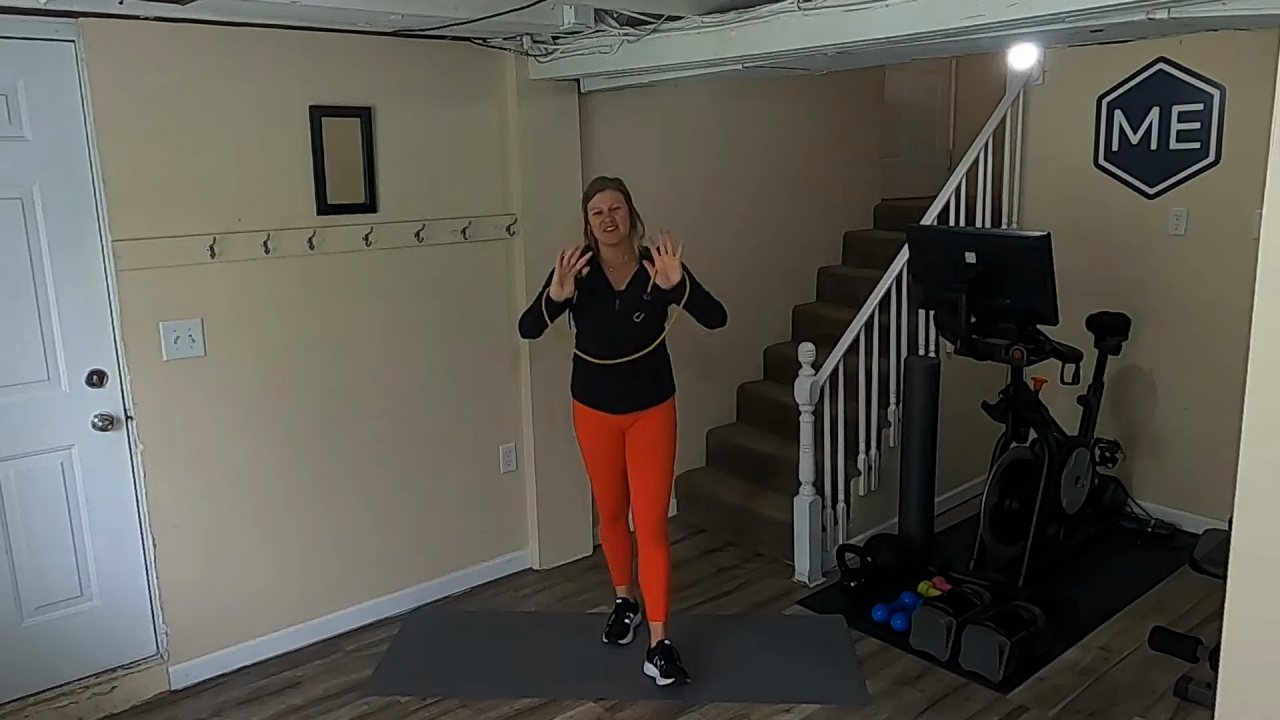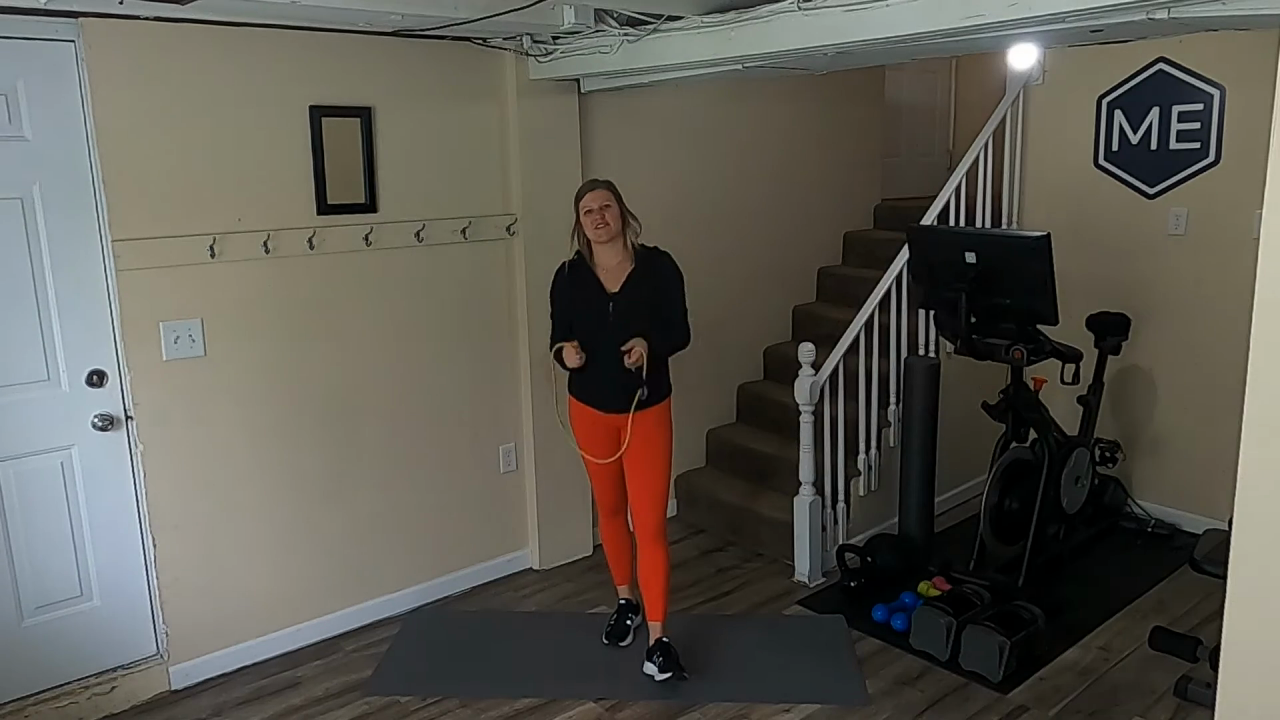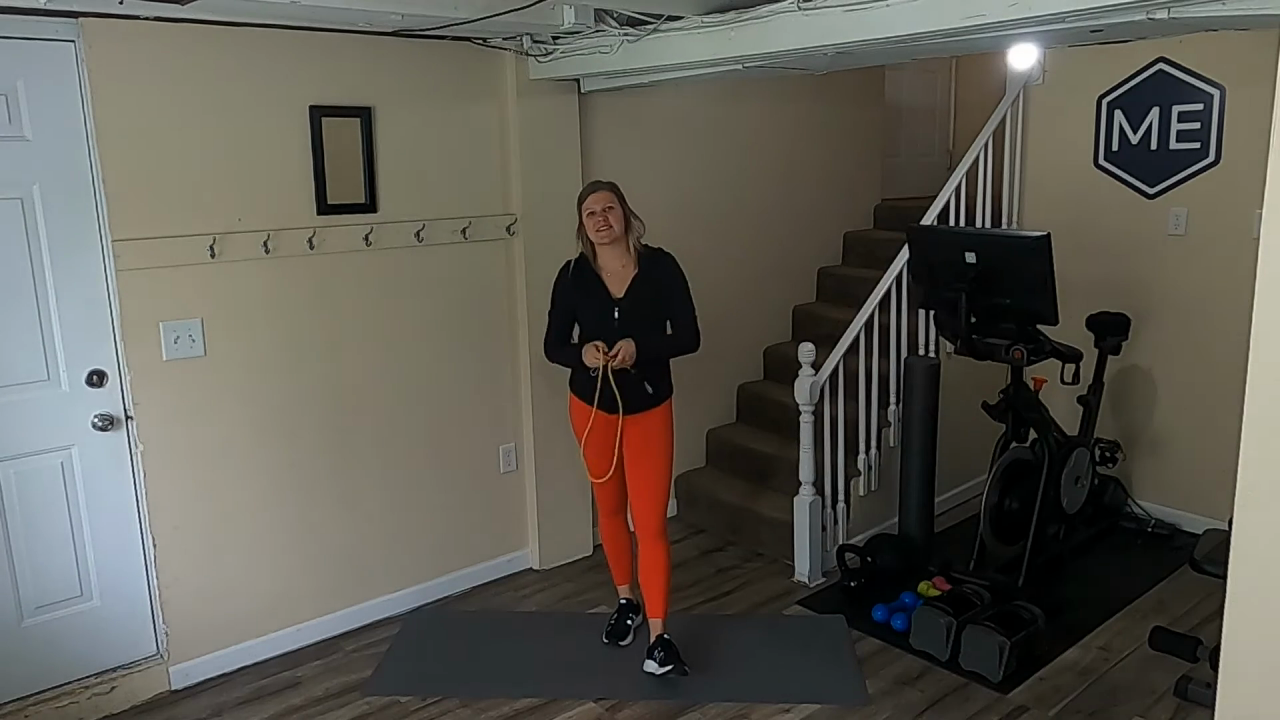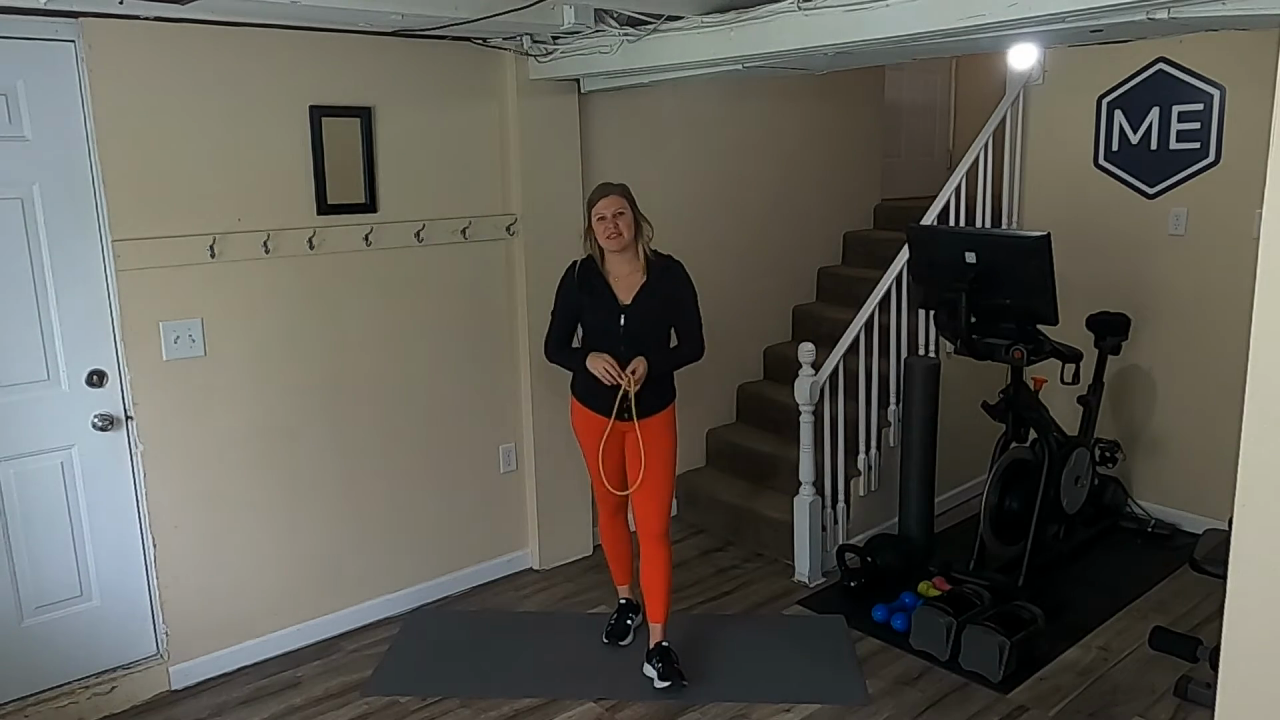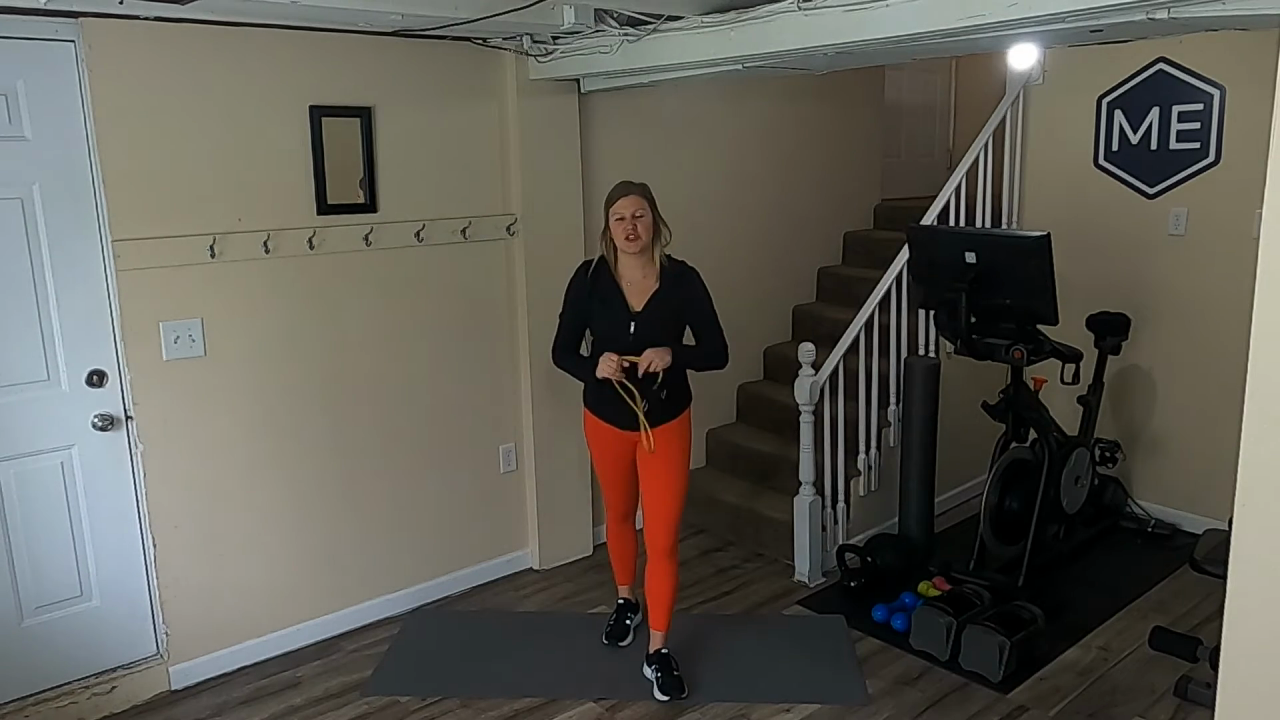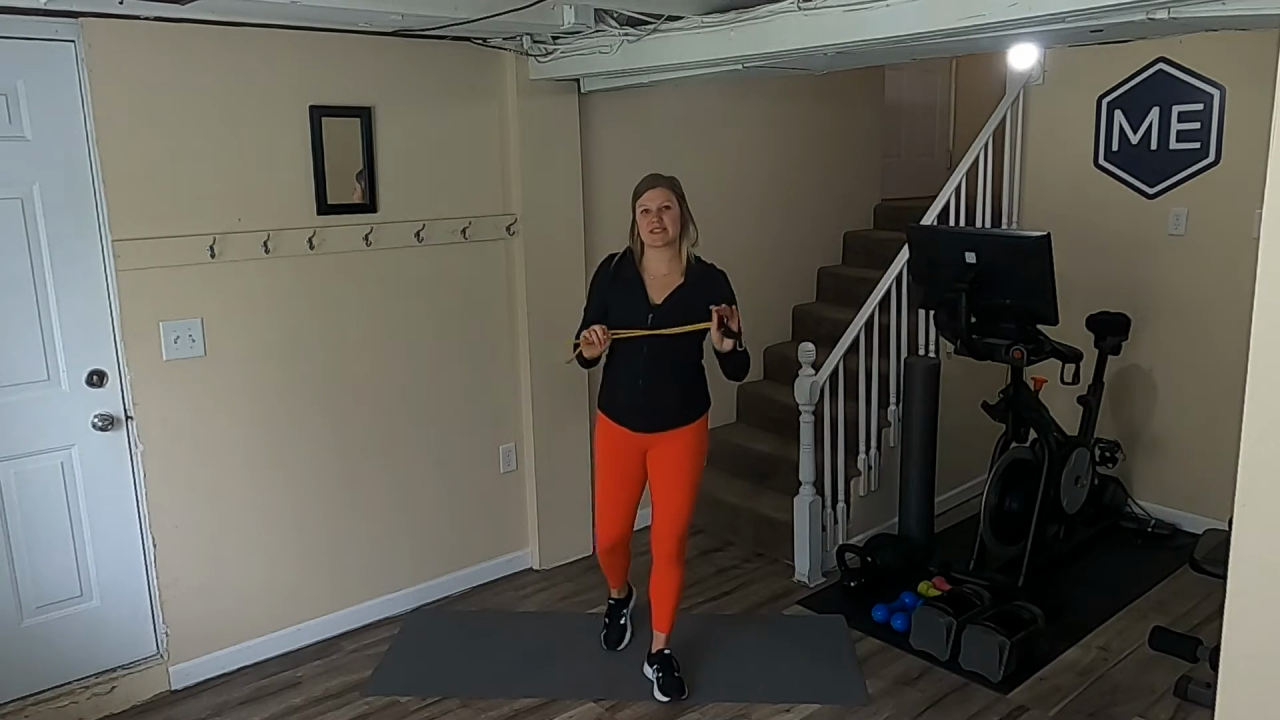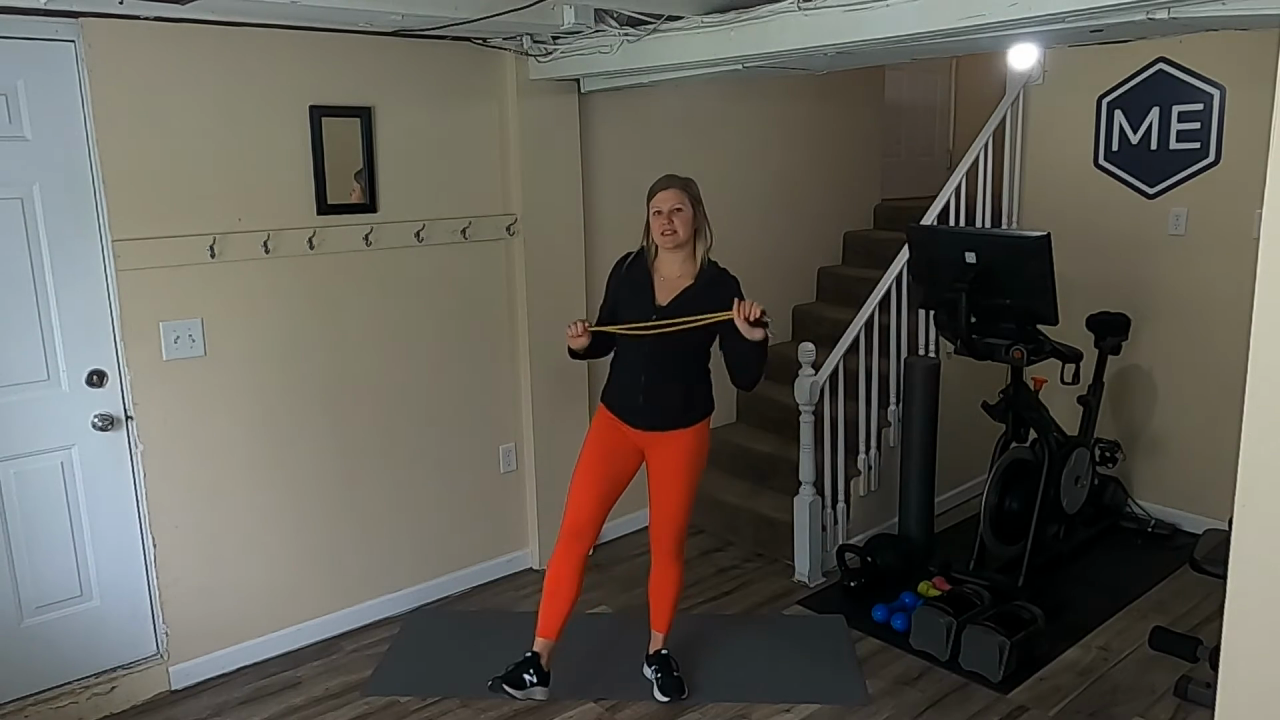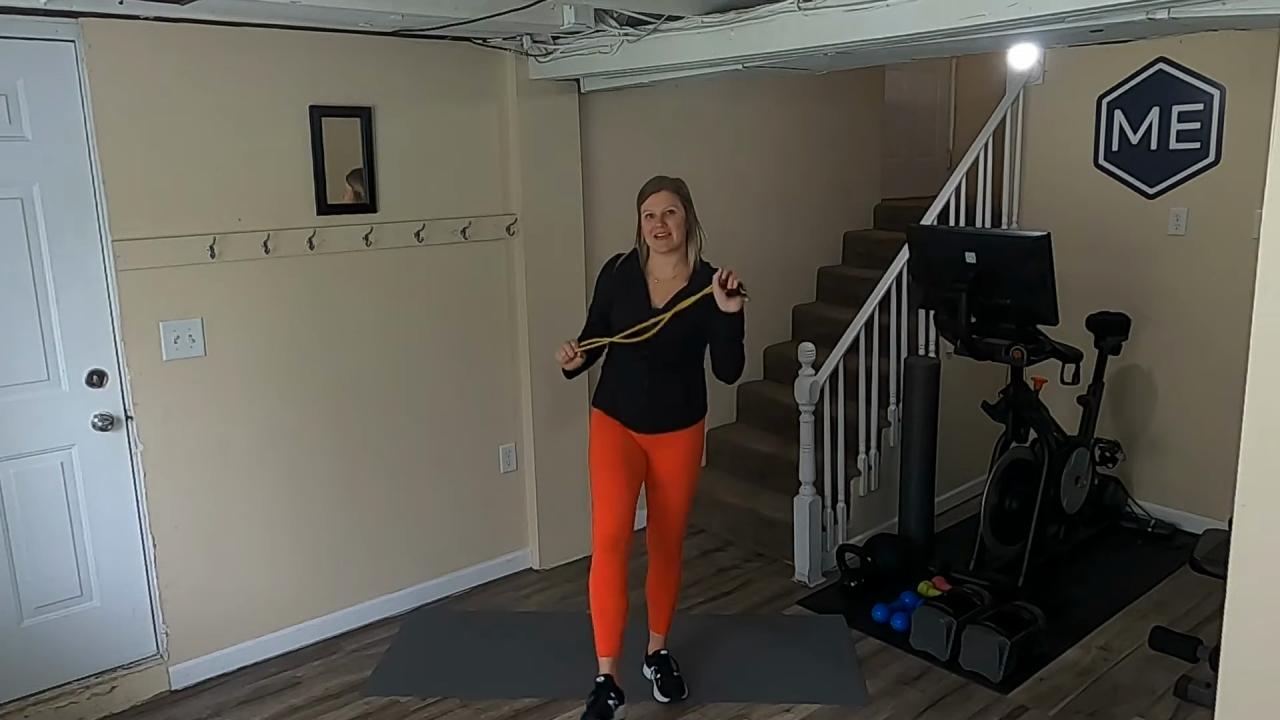
dt=0.4s
person 1, frame 1
left shoulder: (659, 263)
right shoulder: (577, 267)
left elbow: (717, 319)
right elbow: (528, 329)
left wrist: (677, 285)
right wrist: (555, 296)
left hip: (652, 410)
right hip: (594, 410)
left knee: (652, 524)
right knee: (612, 513)
left ankle: (660, 645)
right ankle: (624, 601)
person 1, frame 2
left shoulder: (657, 265)
right shoulder: (569, 275)
left elbow: (680, 335)
right elbow: (560, 337)
left wrist: (649, 345)
right wrist: (565, 349)
left hip: (647, 408)
right hip: (590, 408)
left knee: (650, 524)
right knee: (610, 509)
left ankle: (659, 641)
right ankle: (626, 602)
person 1, frame 3
left shoulder: (660, 266)
right shoulder: (572, 275)
left elbow: (689, 338)
right elbow: (552, 345)
left wrist: (639, 347)
right wrist: (582, 351)
left hip: (649, 408)
right hip: (591, 407)
left knee: (651, 522)
right knee: (611, 508)
left ankle: (659, 639)
right ankle: (626, 602)
person 1, frame 4
left shoulder: (669, 274)
right shoulder: (578, 277)
left elbow: (693, 345)
right elbow: (554, 346)
left wrist: (651, 363)
right wrist: (585, 360)
left hip: (652, 414)
right hip: (593, 410)
left knee: (654, 527)
right knee: (611, 509)
left ankle: (658, 646)
right ankle: (626, 601)
person 1, frame 5
left shoulder: (683, 280)
right shoulder: (588, 279)
left elbow: (718, 353)
right elbow: (561, 351)
left wrist: (675, 355)
right wrist: (593, 367)
left hip: (666, 422)
right hip: (607, 420)
left knee: (662, 539)
right knee: (619, 518)
left ankle: (658, 652)
right ankle: (626, 601)
person 1, frame 6
left shoulder: (709, 281)
right shoulder: (612, 272)
left elbow: (737, 372)
right elbow: (589, 349)
left wrist: (727, 344)
right wrist: (588, 350)
left hip: (681, 430)
right hip: (617, 424)
left knee: (669, 545)
right knee: (610, 534)
left ankle: (660, 652)
right ankle: (621, 596)
person 1, frame 7
left shoulder: (719, 286)
right shoulder: (627, 270)
left elbow: (746, 380)
left wrist: (752, 338)
right wrist: (581, 344)
left hip: (682, 431)
right hip: (616, 419)
left knee: (668, 543)
right knee: (576, 529)
left ankle: (658, 652)
right ankle: (538, 661)
person 1, frame 8
left shoulder: (712, 285)
right shoulder: (618, 273)
left elbow: (729, 371)
right elbow: (594, 337)
left wrist: (731, 313)
right wrist: (573, 356)
left hip: (680, 431)
right hip: (615, 422)
left knee: (667, 546)
right knee: (611, 537)
left ankle: (658, 652)
